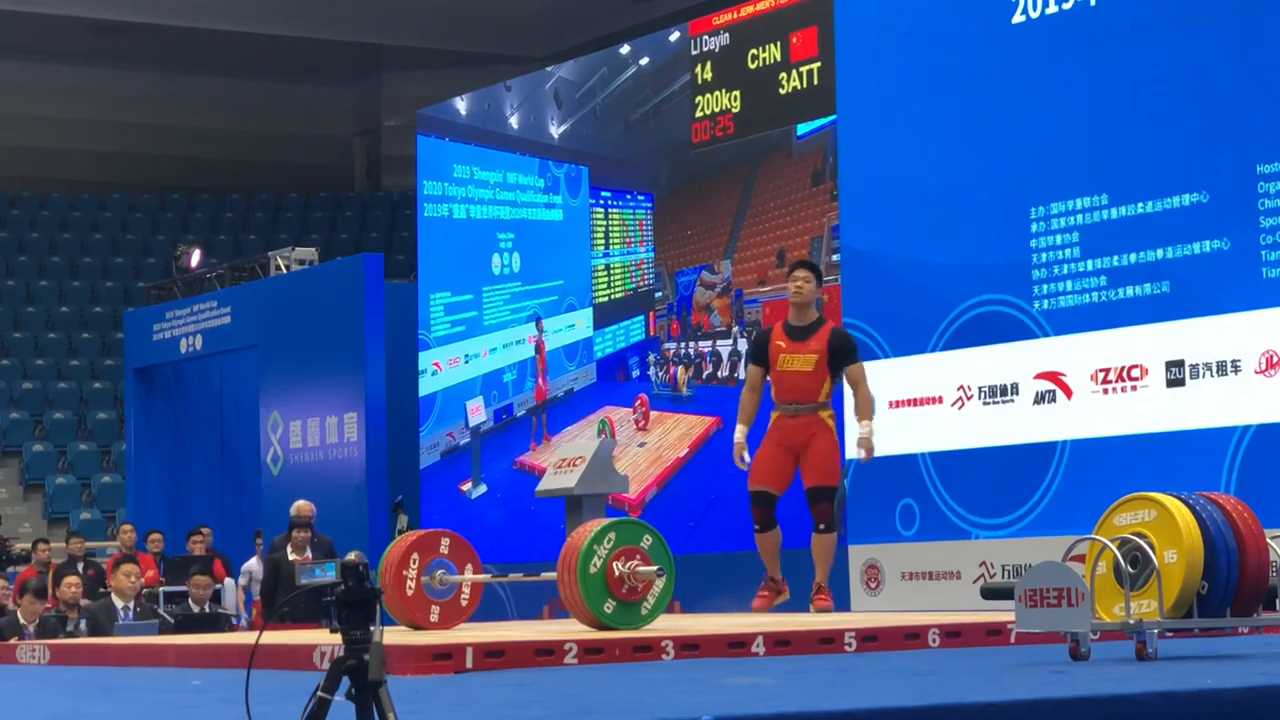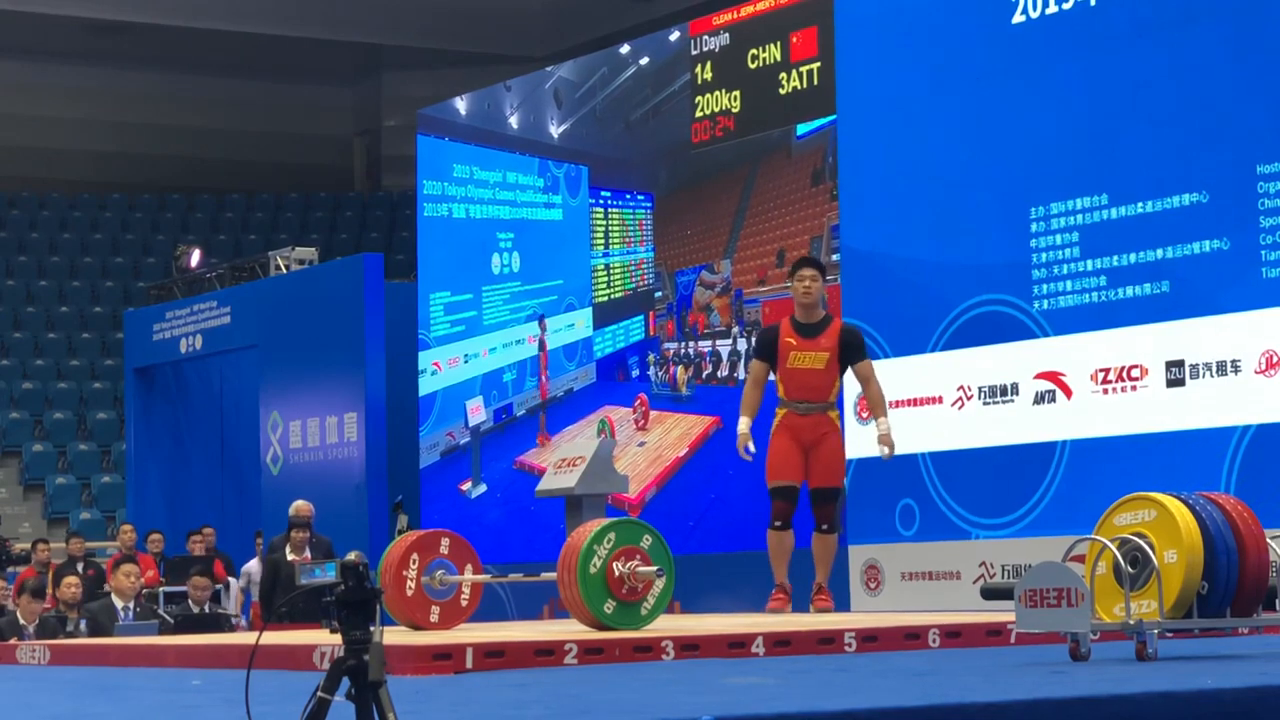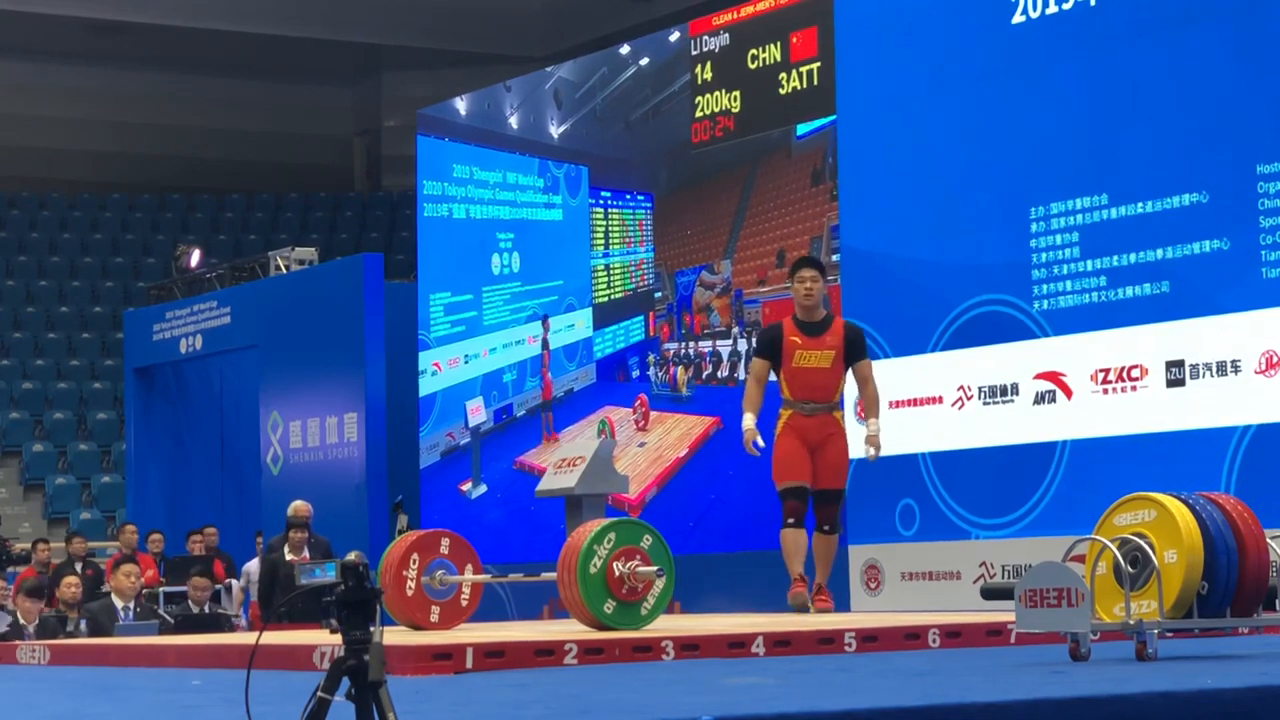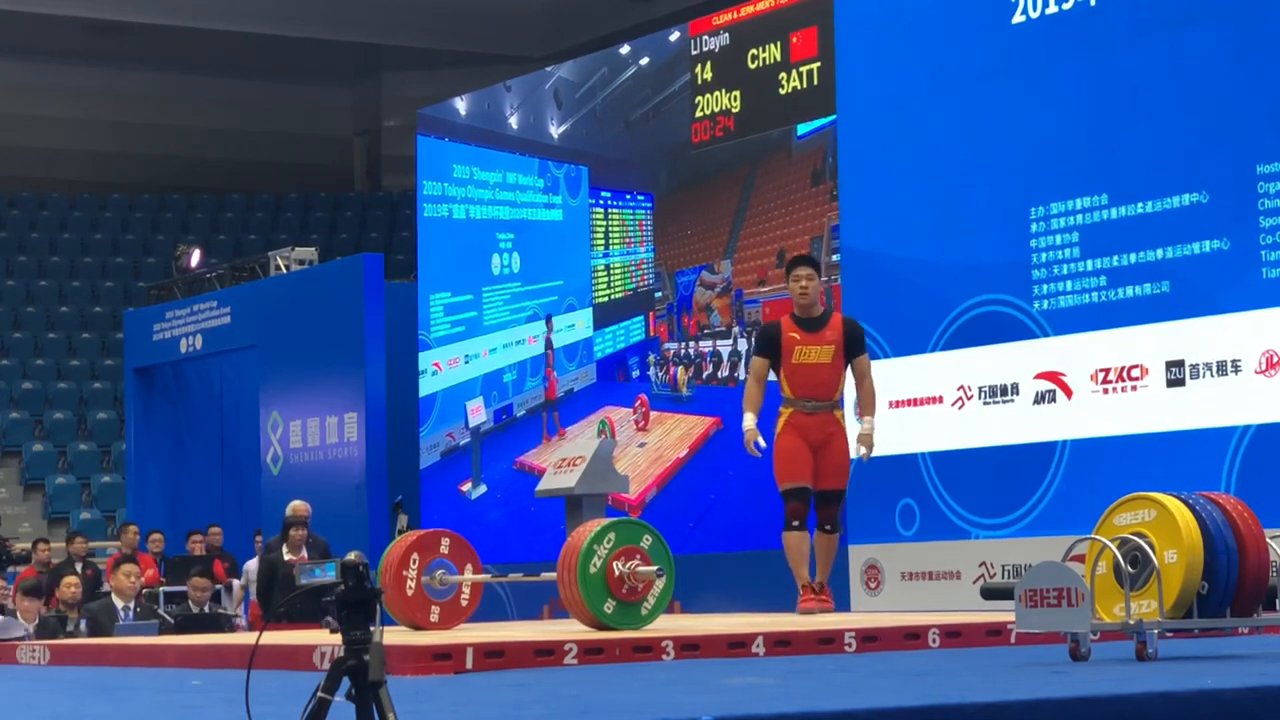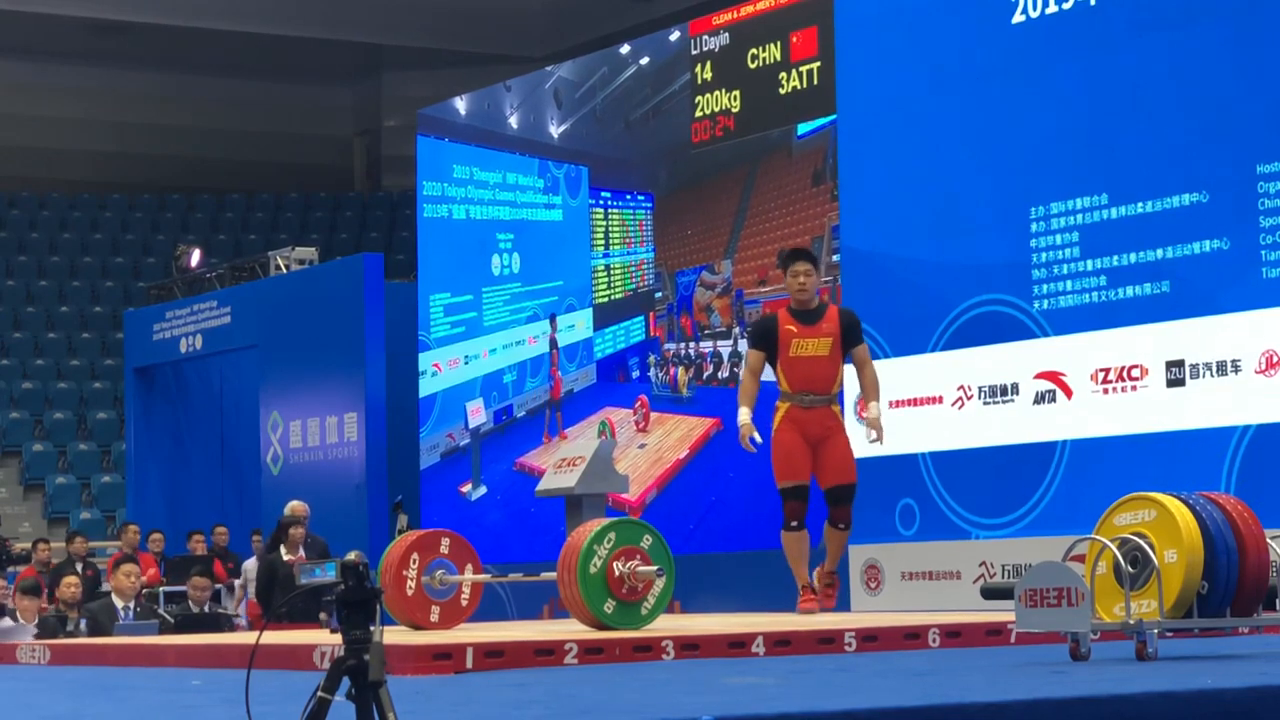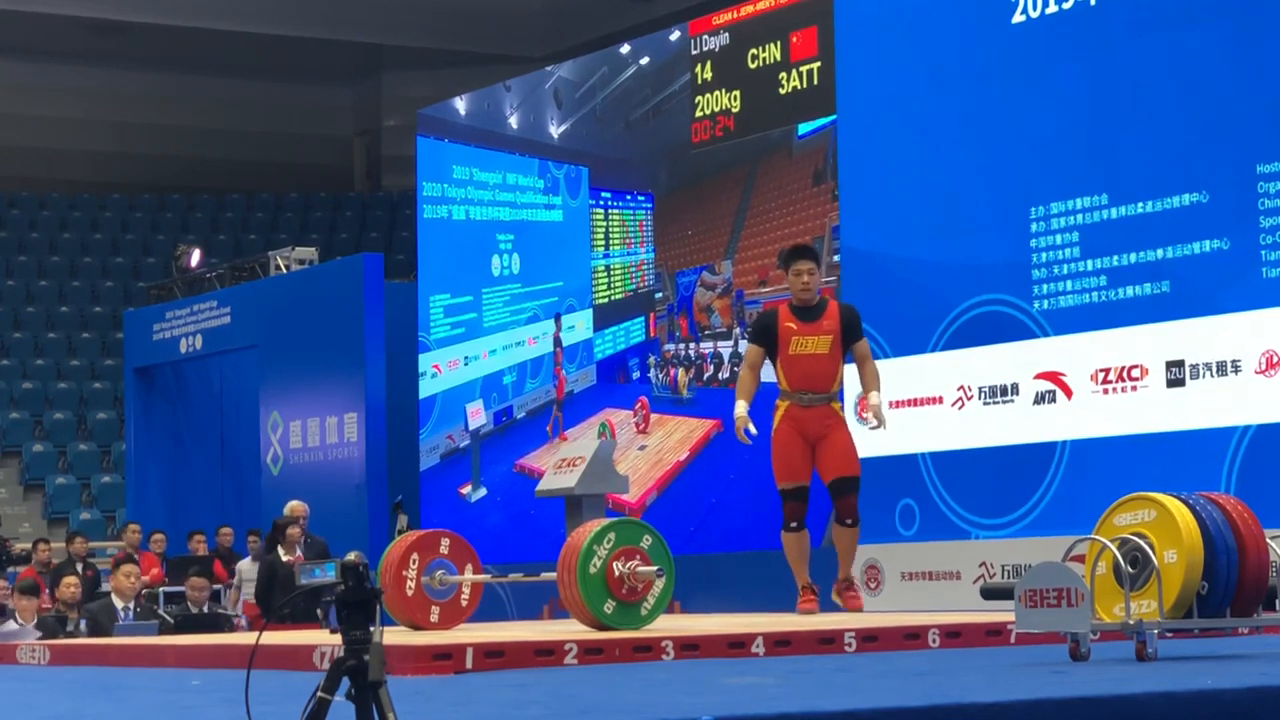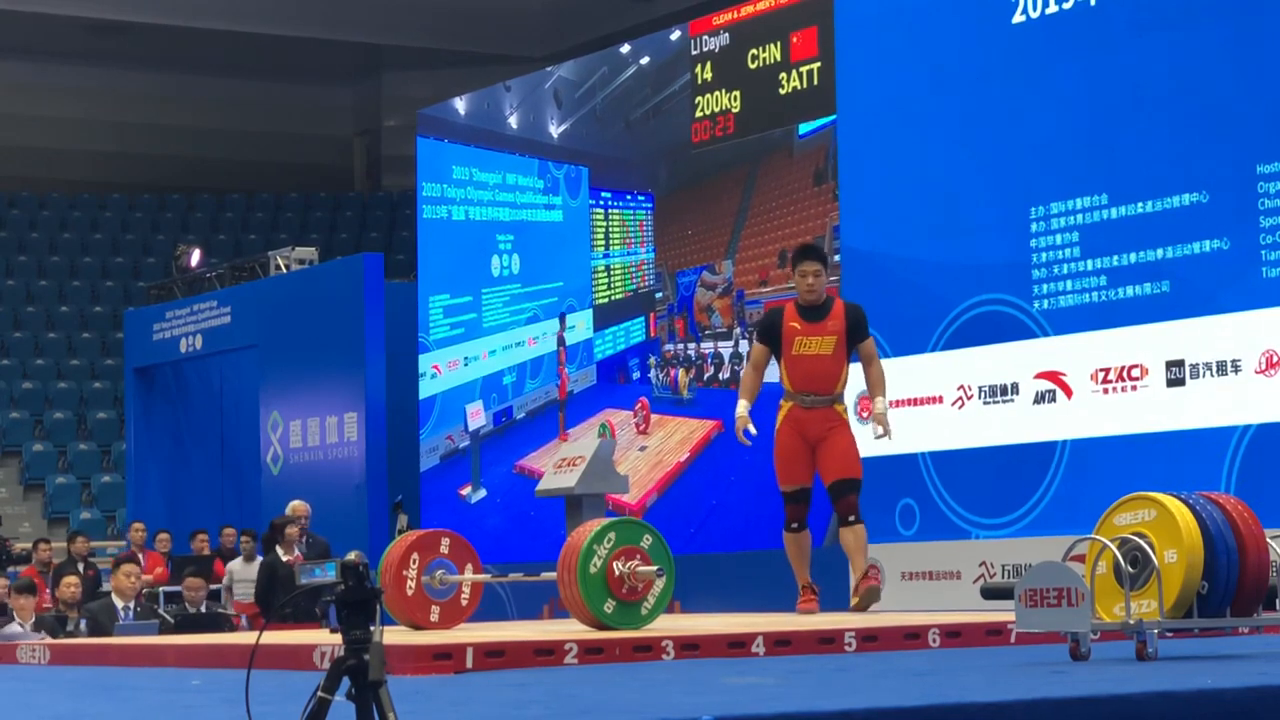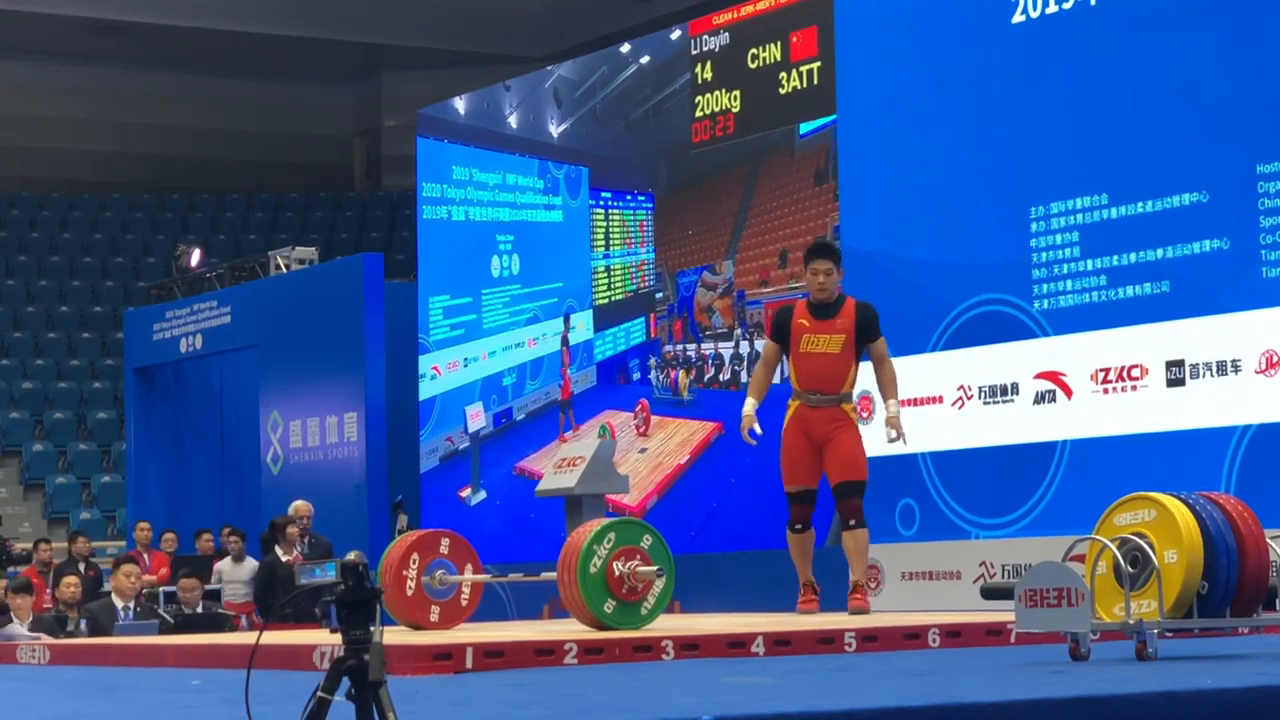
dt=0.2s
person 1, frame 1
left shoulder: (836, 338)
right shoulder: (766, 338)
left elbow: (859, 386)
right elbow: (752, 388)
left wrist: (865, 429)
right wrist: (740, 434)
left hip: (819, 427)
right hip: (779, 427)
left knee: (822, 509)
right knee: (761, 506)
left ankle: (820, 588)
right ankle: (773, 581)
person 1, frame 2
left shoulder: (845, 334)
right shoulder: (772, 335)
left elbow: (868, 382)
right elbow: (755, 382)
left wrist: (882, 426)
right wrist: (744, 425)
left hip: (826, 426)
right hip: (787, 426)
left knee: (825, 511)
right knee: (781, 507)
left ankle: (820, 588)
right ankle: (780, 587)
person 1, frame 3
left shoulder: (848, 333)
right shoulder: (774, 334)
left elbow: (866, 383)
right elbow: (756, 380)
left wrist: (872, 427)
right wrist: (749, 422)
left hip: (831, 427)
right hip: (791, 426)
left knee: (828, 512)
right knee: (794, 507)
left ankle: (821, 587)
right ankle: (798, 583)
person 1, frame 4
left shoulder: (847, 328)
right shoulder: (772, 332)
left elbow: (863, 378)
right elbow: (756, 379)
left wrist: (867, 426)
right wrist: (750, 422)
left hip: (831, 424)
right hip: (792, 425)
left knee: (830, 510)
right knee: (796, 508)
left ankle: (822, 584)
right ankle: (805, 588)
person 1, frame 5
left shoulder: (844, 319)
right shoulder: (769, 324)
left elbow: (864, 365)
right elbow: (752, 373)
left wrist: (873, 409)
right wrist: (745, 417)
left hip: (830, 419)
right hip: (789, 420)
left knee: (842, 503)
right knee: (794, 506)
left ankle: (828, 573)
right ankle: (805, 588)
person 1, frame 6
left shoulder: (844, 315)
right shoulder: (769, 320)
left elbow: (864, 360)
right elbow: (751, 367)
left wrist: (874, 399)
right wrist: (741, 409)
left hip: (831, 416)
right hip: (789, 419)
left knee: (847, 501)
right knee: (794, 507)
left ankle: (845, 581)
right ankle: (806, 589)
person 1, frame 7
left shoulder: (850, 314)
right shoulder: (776, 319)
left elbow: (871, 362)
right elbow: (755, 366)
left wrist: (879, 405)
right wrist: (743, 408)
left hip: (833, 418)
right hip: (792, 419)
left knee: (847, 501)
right knee: (795, 508)
left ankle: (863, 579)
right ankle: (806, 588)
person 1, frame 8
left shoulder: (861, 314)
right shoulder: (787, 316)
left elbow: (882, 362)
right elbow: (766, 364)
left wrist: (892, 408)
right wrist: (750, 407)
left hip: (841, 418)
right hip: (800, 417)
left knee: (850, 503)
right knee: (799, 507)
left ankle: (857, 588)
right ankle: (808, 585)
